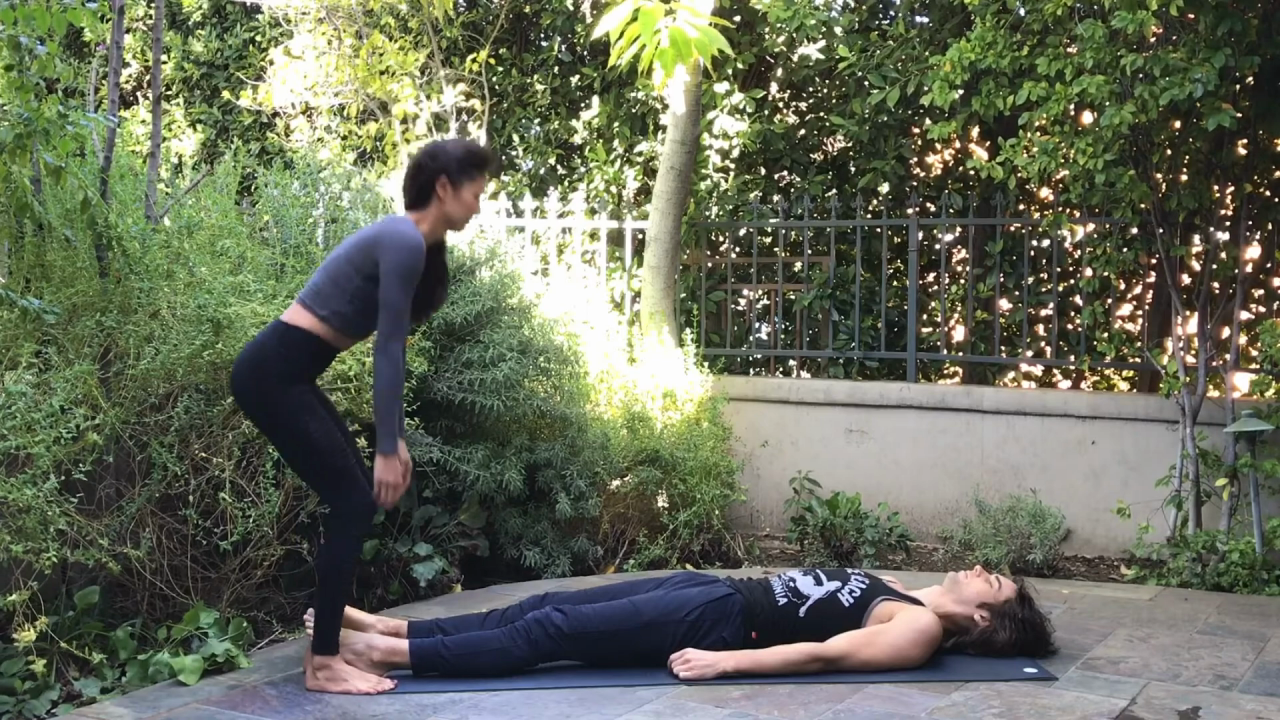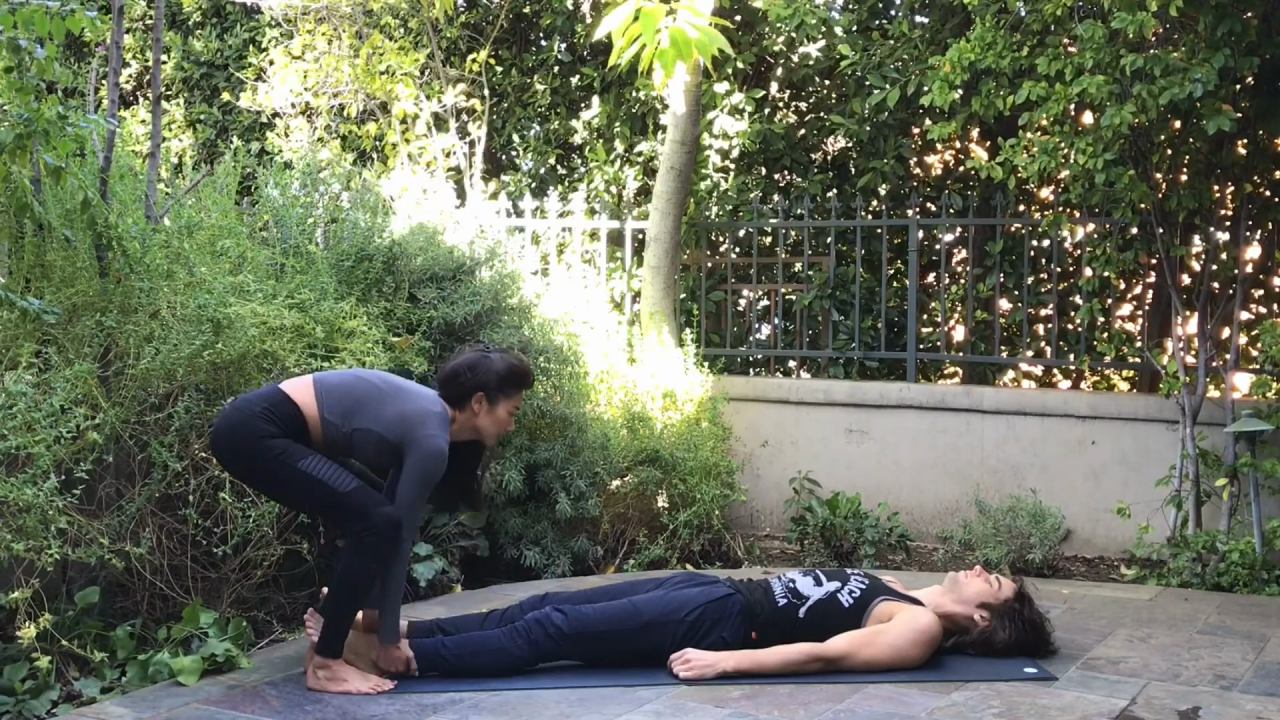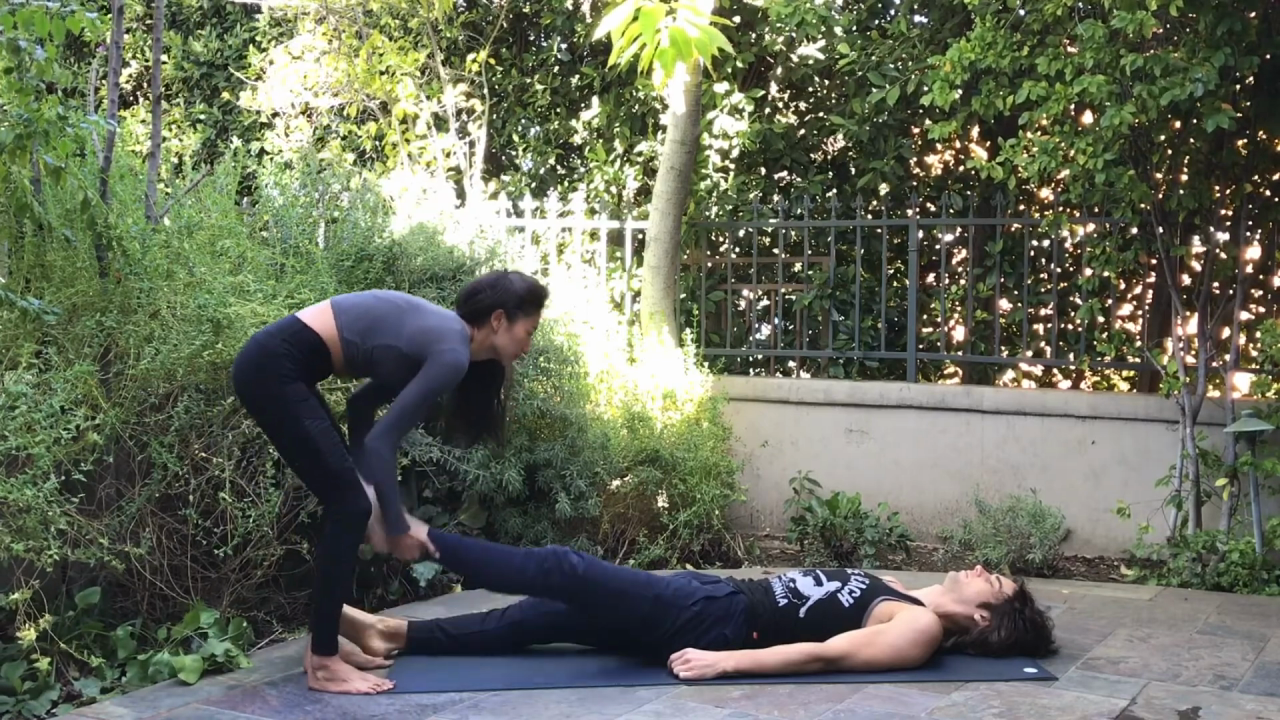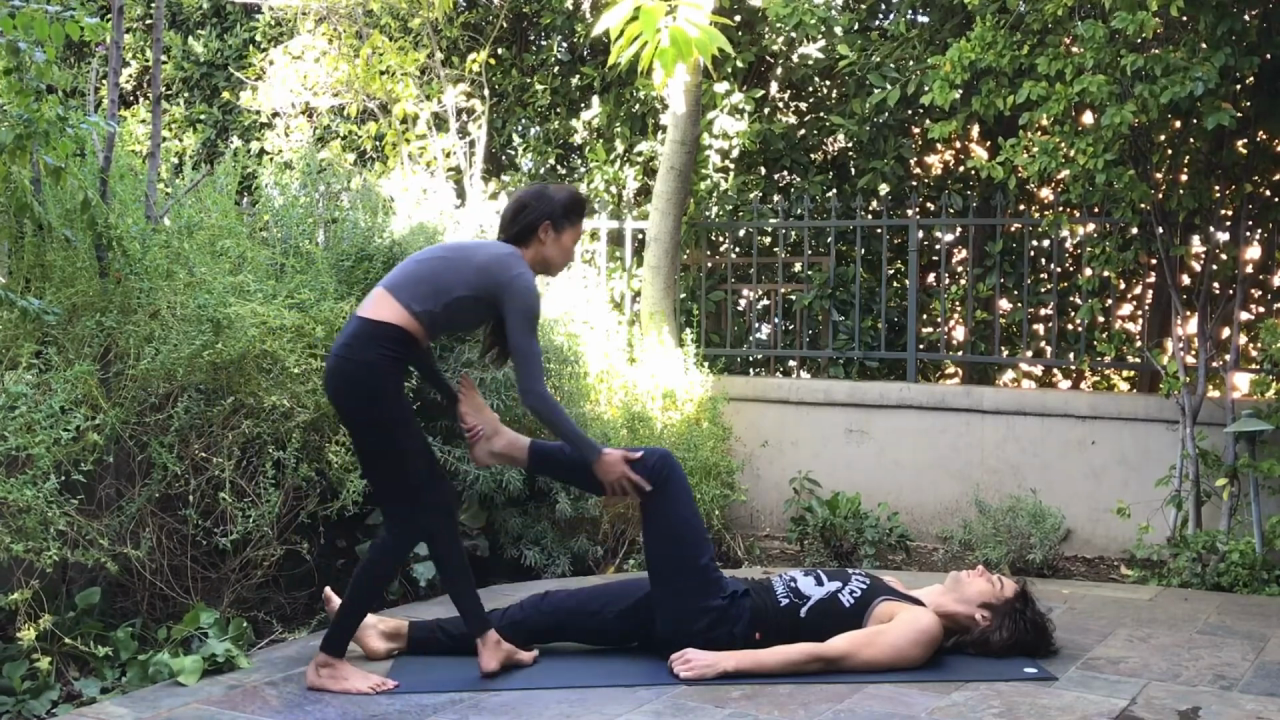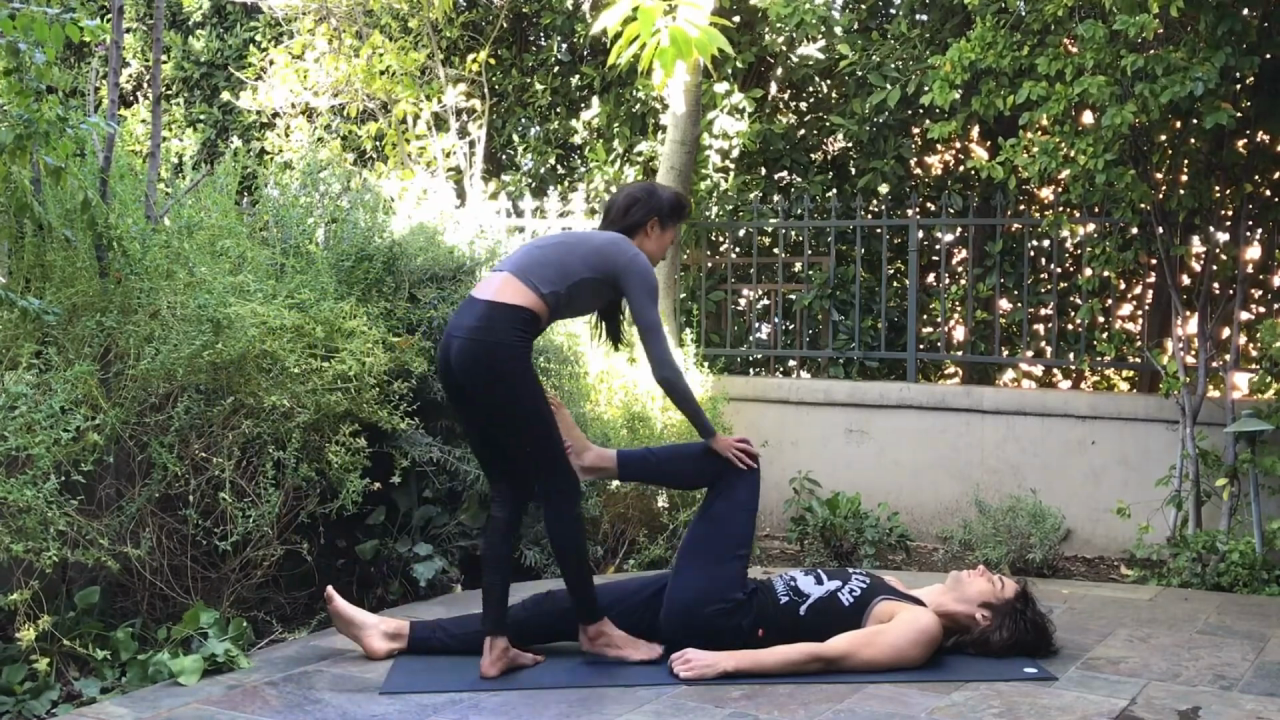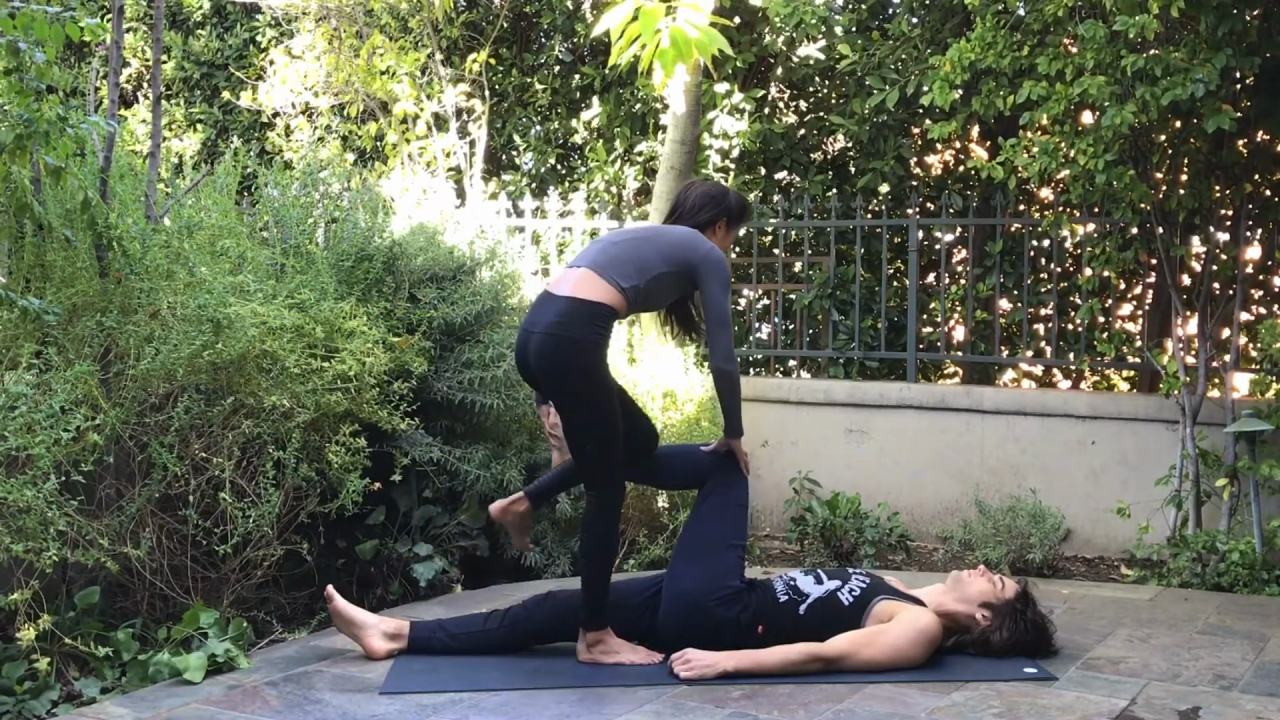
dt=0.7s
person 1, frame 1
left shoulder: (921, 629)
right shoulder: (901, 591)
left elbow: (825, 655)
left wrist: (724, 661)
left hip: (725, 620)
right hip: (720, 589)
left knee: (552, 630)
right knee: (550, 603)
left ankle: (385, 653)
right ankle: (387, 626)
person 1, frame 2
left shoulder: (920, 630)
right shoulder: (900, 592)
left elbow: (825, 654)
left wrist: (726, 662)
left hip: (724, 622)
right hip: (718, 590)
left knee: (550, 631)
right knee: (548, 605)
right ankle: (395, 627)
person 1, frame 3
left shoulder: (921, 631)
right shoulder: (906, 592)
left elbow: (824, 651)
left wrist: (725, 662)
left hip: (721, 626)
right hip: (720, 597)
left knee: (562, 571)
right knee: (552, 612)
left ankle: (420, 537)
right ankle: (397, 633)
person 1, frame 4
left shoulder: (919, 630)
right shoulder: (900, 594)
left elbow: (824, 653)
left wrist: (723, 662)
left hip: (717, 626)
right hip: (726, 603)
left knee: (658, 469)
right knee: (551, 611)
left ankle: (514, 449)
right ankle: (396, 634)
person 1, frame 5
left shoulder: (918, 632)
right shoulder: (899, 594)
left elbow: (823, 654)
left wrist: (724, 662)
left hip: (714, 620)
right hip: (703, 609)
left knee: (736, 462)
right knee: (557, 608)
left ankle: (592, 460)
right ankle: (395, 634)
person 1, frame 6
left shoulder: (919, 629)
right shoulder: (899, 594)
left elbow: (825, 652)
left wrist: (725, 663)
left hip: (714, 616)
right hip: (705, 606)
left knee: (723, 466)
right knee: (560, 609)
right ankle: (398, 633)
person 2, frame 1
left shoulder: (406, 238)
right shoulder: (407, 242)
left elbow: (390, 351)
right elbow: (387, 353)
left wrist: (394, 440)
right wrist: (389, 450)
left hip: (286, 372)
right hip: (272, 374)
left knee: (358, 496)
right knee: (354, 500)
left ankle: (328, 643)
right ankle: (323, 663)
person 2, frame 2
left shoulder: (427, 415)
right shoulder: (431, 439)
left elbow: (396, 518)
right elbow: (401, 535)
left wrist: (375, 607)
right wrist: (389, 638)
left hip: (266, 428)
right hip: (253, 433)
left knee: (377, 516)
right knee: (376, 521)
left ankle: (325, 642)
right ankle: (325, 664)
person 2, frame 3
left shoulder: (439, 334)
right shoulder: (452, 352)
left elbow: (364, 404)
right elbow: (381, 438)
left wrist: (363, 480)
right wrist: (398, 528)
left hip: (277, 364)
right hip: (275, 369)
left knee: (346, 500)
right knee: (348, 506)
left ankle: (325, 643)
right ankle: (323, 664)
person 2, frame 4
left shoulder: (487, 261)
right shoulder: (515, 278)
right elbow: (534, 393)
left wrist: (456, 402)
right wrist: (596, 457)
left hip: (361, 362)
right hip: (368, 369)
left knee: (435, 503)
right knee: (410, 516)
left ankle: (487, 641)
right ankle: (329, 662)
person 2, frame 5
left shoulder: (581, 247)
right shoulder: (630, 261)
right elbow: (663, 368)
left wrist: (541, 417)
right wrist: (711, 436)
left hip: (458, 341)
right hip: (493, 349)
left knee: (509, 493)
right knee: (558, 489)
left ankle: (495, 644)
right ankle: (593, 629)
person 2, frame 6
left shoulder: (641, 237)
right shoulder: (706, 254)
right elbow: (722, 359)
left wrist: (551, 402)
right wrist: (733, 434)
left hip: (534, 333)
right hip: (569, 343)
left knee: (637, 438)
right knee: (606, 488)
left ankle: (524, 503)
right ankle: (594, 636)
